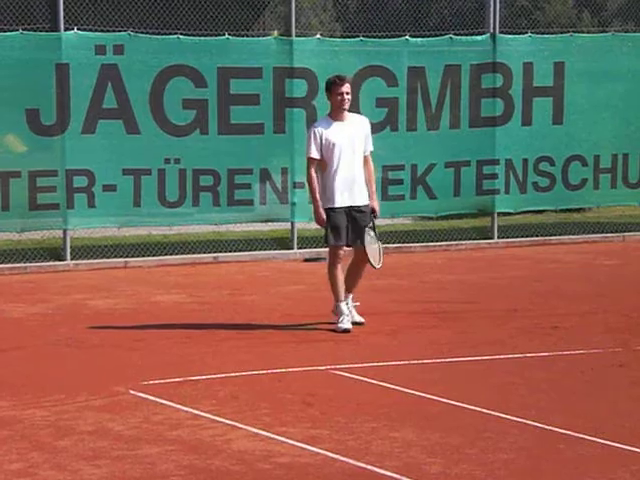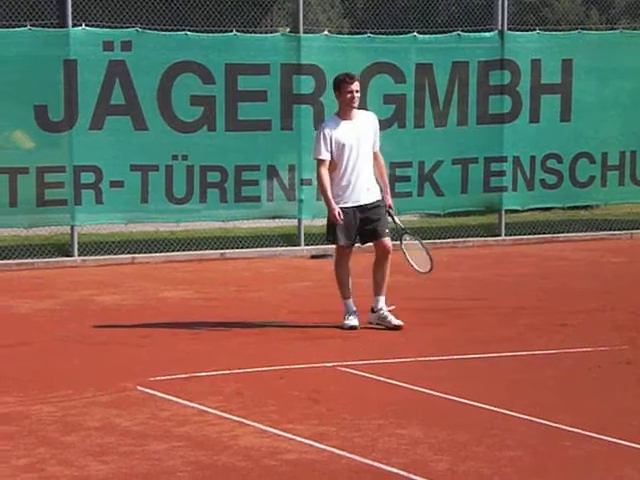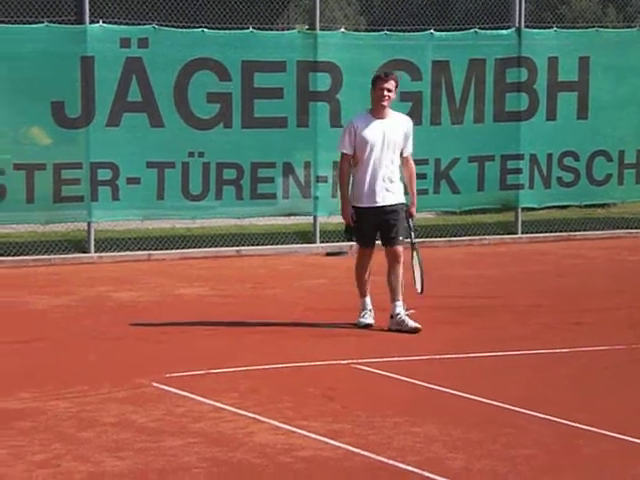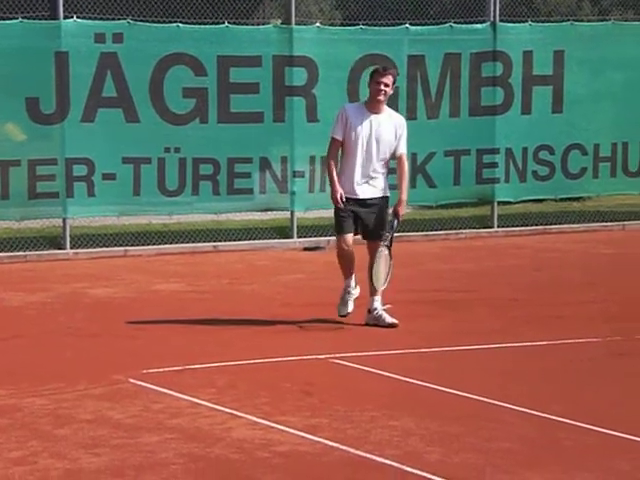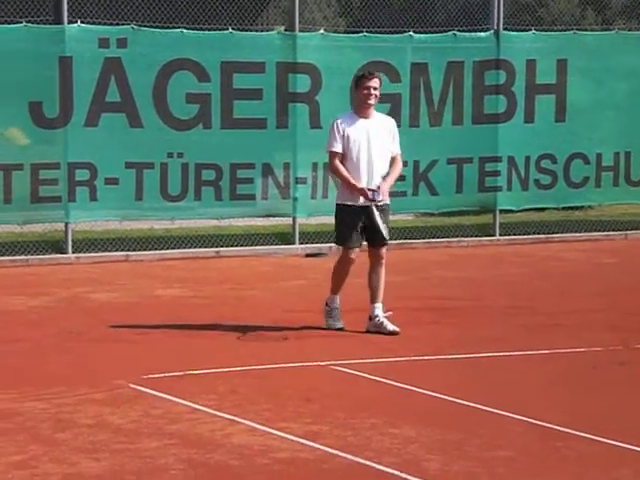
dt=0.4s
person 1, frame 1
left shoulder: (362, 123)
right shoulder: (319, 129)
left elbow: (367, 161)
right elbow: (312, 169)
left wrist: (373, 196)
right wrist: (317, 205)
left hip: (360, 201)
right hip: (334, 203)
left knee: (363, 255)
right knee: (337, 255)
left ankle: (346, 302)
right ankle: (342, 311)
person 1, frame 2
left shoulder: (370, 119)
right shoulder: (327, 129)
right elbow: (322, 169)
left wrist: (387, 192)
right wrist: (330, 204)
left hip: (371, 199)
right hip: (344, 203)
left knee: (384, 248)
right knee: (343, 254)
left ankle: (378, 309)
right ankle: (350, 310)
person 1, frame 3
left shoulder: (404, 123)
right shoulder: (356, 124)
left elbow: (407, 163)
right elbow: (345, 165)
left wrist: (413, 200)
right wrist: (345, 203)
left hip: (394, 201)
right hip: (362, 202)
left knee: (396, 255)
right knee: (364, 255)
left ankle: (397, 314)
right ankle: (366, 308)
person 1, frame 4
left shoulder: (397, 121)
right shoulder: (348, 112)
left elbow: (401, 161)
right elbow: (333, 151)
left wrist: (402, 198)
right wrist: (334, 184)
left hip: (377, 195)
right hip: (347, 194)
left knee: (376, 249)
right knee: (345, 245)
left ankle: (375, 308)
right ankle: (349, 286)
person 1, frame 5
left shoulder: (388, 123)
right shoulder: (341, 123)
left elbow: (397, 161)
right elbow: (334, 163)
left wrist: (386, 184)
right wrist: (357, 188)
left hip: (379, 203)
right hip: (349, 202)
left knee: (379, 257)
right knee: (349, 256)
left ankle: (376, 316)
right ankle: (332, 303)
